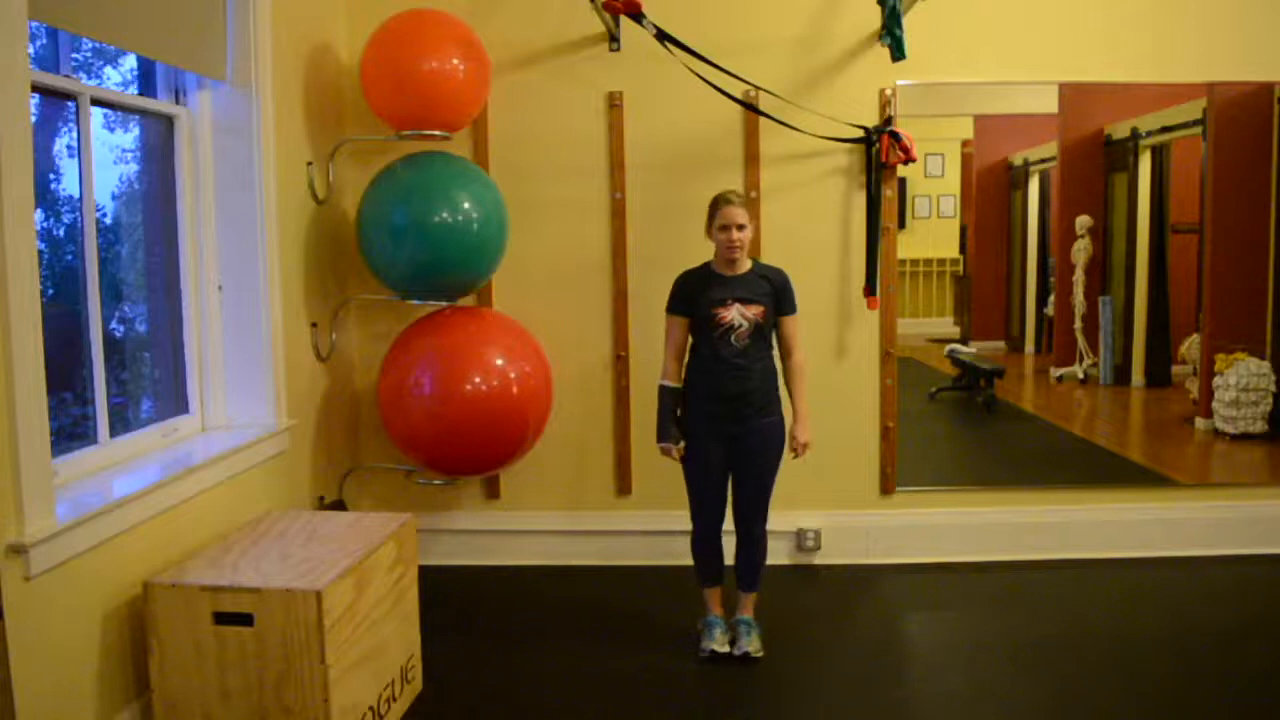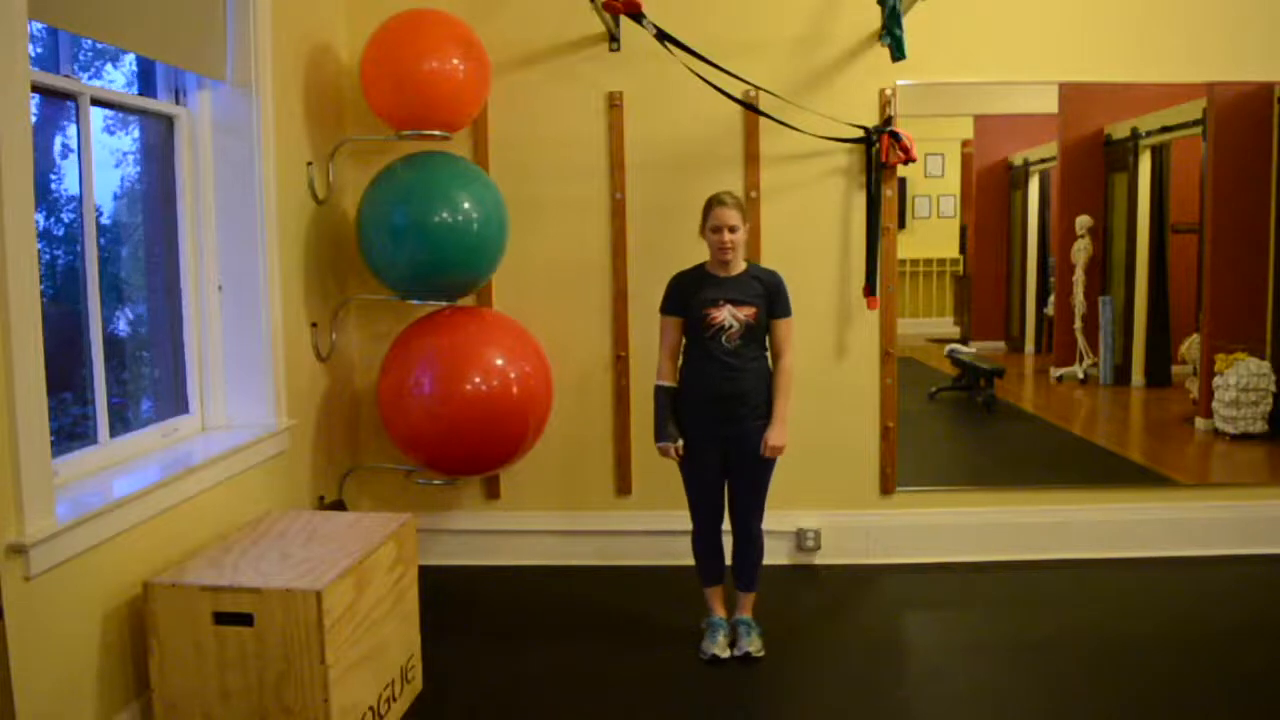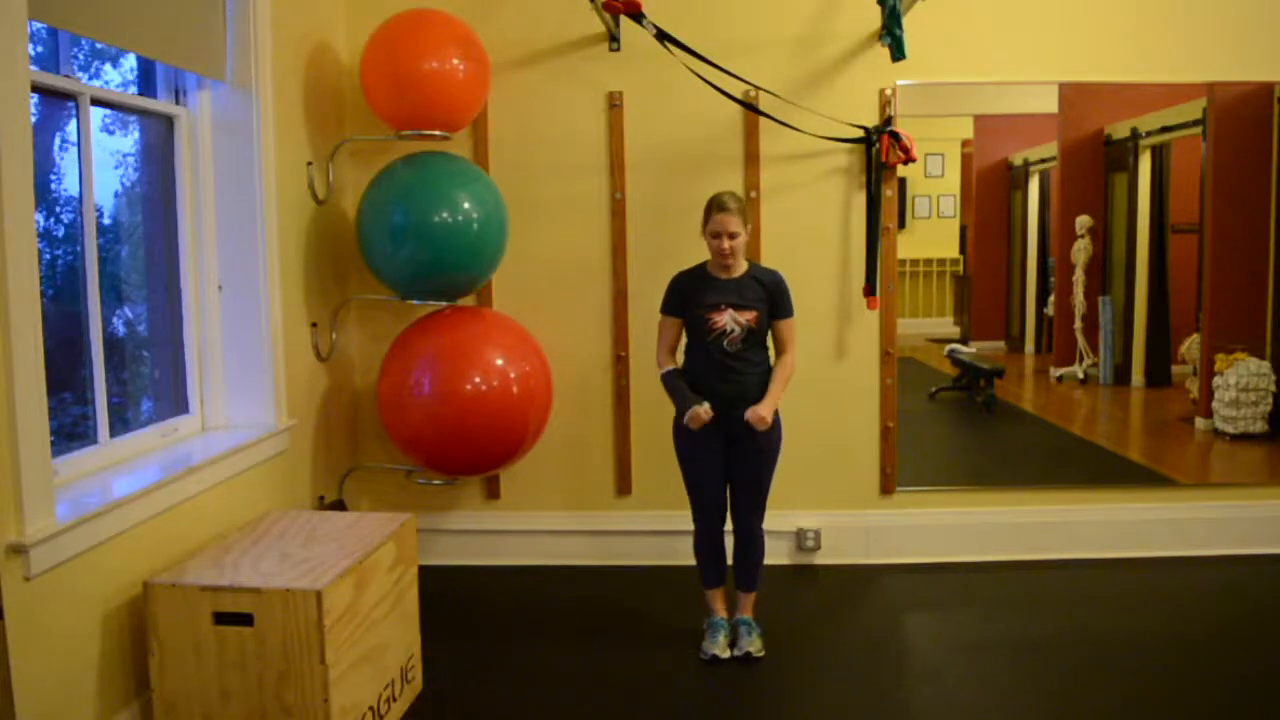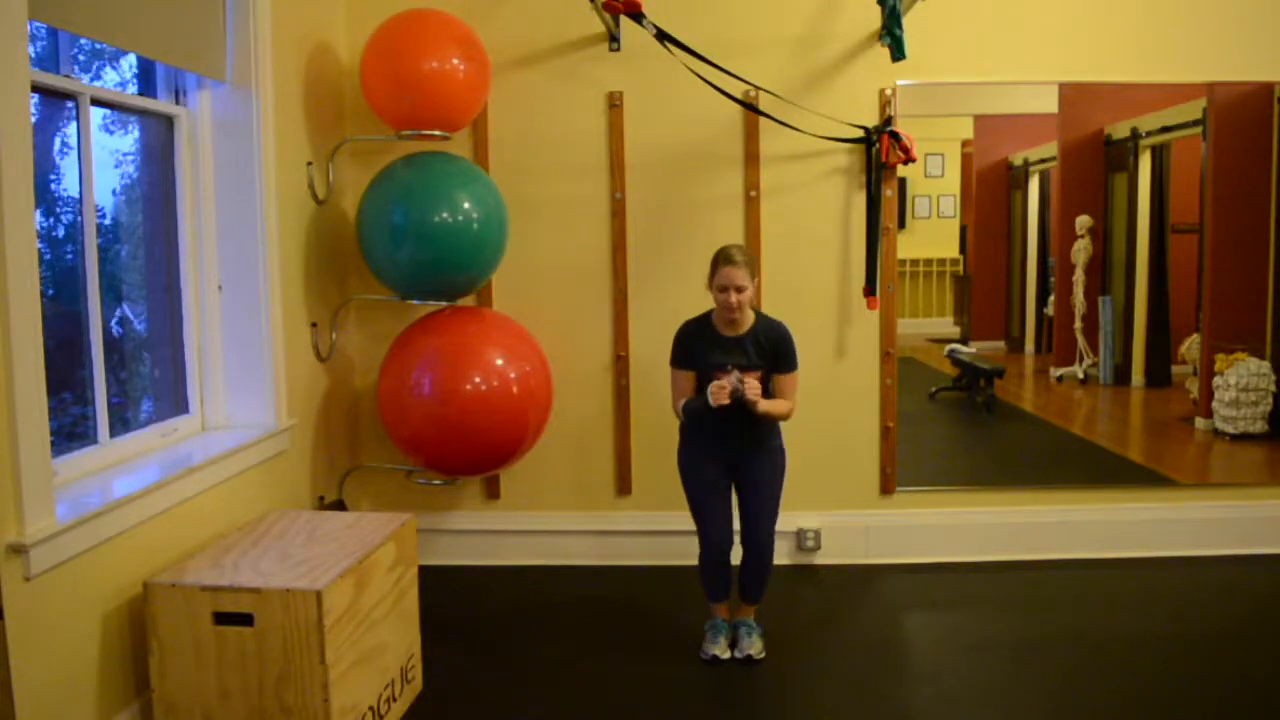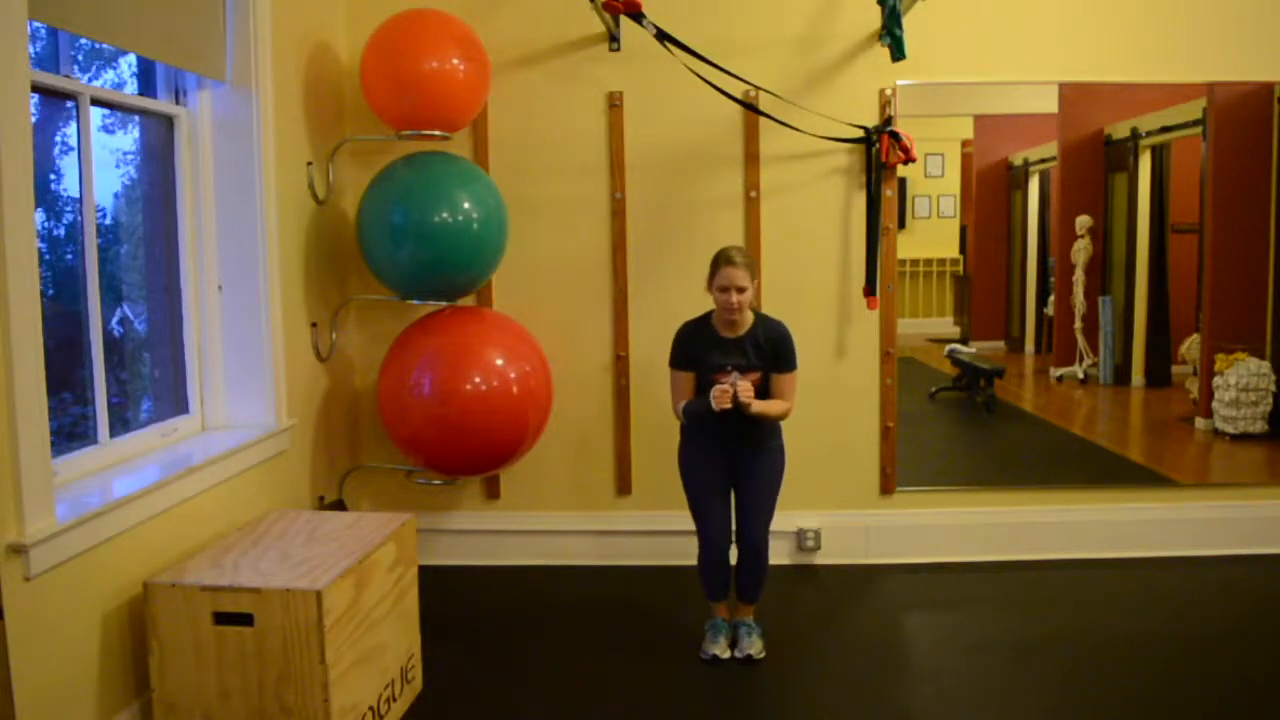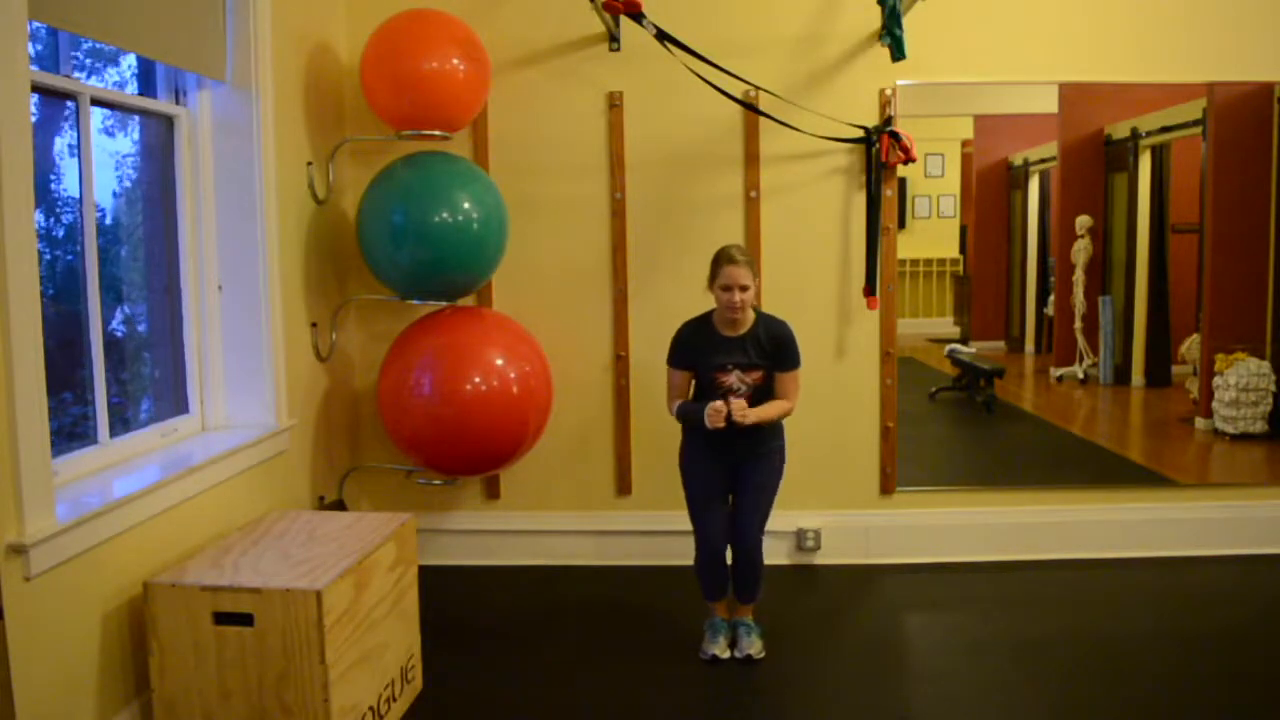
dt=0.4s
person 1, frame 1
left shoulder: (774, 281)
right shoulder: (690, 284)
left elbow: (792, 353)
right elbow: (673, 358)
left wrist: (801, 417)
right wrist: (667, 425)
left hip: (760, 421)
right hip: (704, 422)
left knee: (752, 521)
right knee: (707, 520)
left ankle: (746, 616)
right ankle: (713, 616)
person 1, frame 2
left shoulder: (768, 283)
right shoulder: (684, 285)
left elbow: (782, 358)
right elbow: (668, 359)
left wrist: (779, 421)
right wrist: (664, 424)
left hip: (752, 422)
right hip: (699, 423)
left knee: (747, 521)
right knee: (706, 521)
left ankle: (746, 616)
right ankle: (716, 616)
person 1, frame 3
left shoulder: (770, 283)
right shoulder: (685, 285)
left elbow: (787, 353)
right elbow: (665, 355)
left wrist: (770, 402)
right wrist: (684, 401)
left hip: (754, 422)
right hip: (700, 422)
left knee: (748, 521)
right knee: (709, 521)
left ankle: (746, 616)
right ankle: (716, 617)
person 1, frame 4
left shoulder: (775, 335)
right shoulder: (691, 335)
left elbow: (787, 406)
right elbow: (681, 406)
left wrist: (759, 403)
right wrist: (705, 402)
left hip: (759, 446)
right hip: (703, 448)
left knee: (760, 540)
right knee: (715, 540)
left ankle: (747, 619)
right ankle: (718, 620)
person 1, frame 5
left shoulder: (775, 335)
right shoulder: (690, 336)
left elbow: (785, 404)
right elbow: (681, 406)
left wrist: (752, 404)
right wrist: (708, 404)
left hip: (760, 448)
right hip: (704, 448)
left knee: (753, 539)
right knee: (714, 540)
left ankle: (746, 619)
right ankle: (719, 619)
person 1, frame 6
left shoulder: (777, 333)
right shoulder: (690, 336)
left elbow: (787, 401)
right elbow: (675, 400)
left wrist: (749, 415)
right wrist: (701, 415)
left hip: (760, 446)
right hip: (705, 448)
left knee: (747, 538)
right knee: (710, 540)
left ankle: (744, 618)
right ankle: (717, 619)
